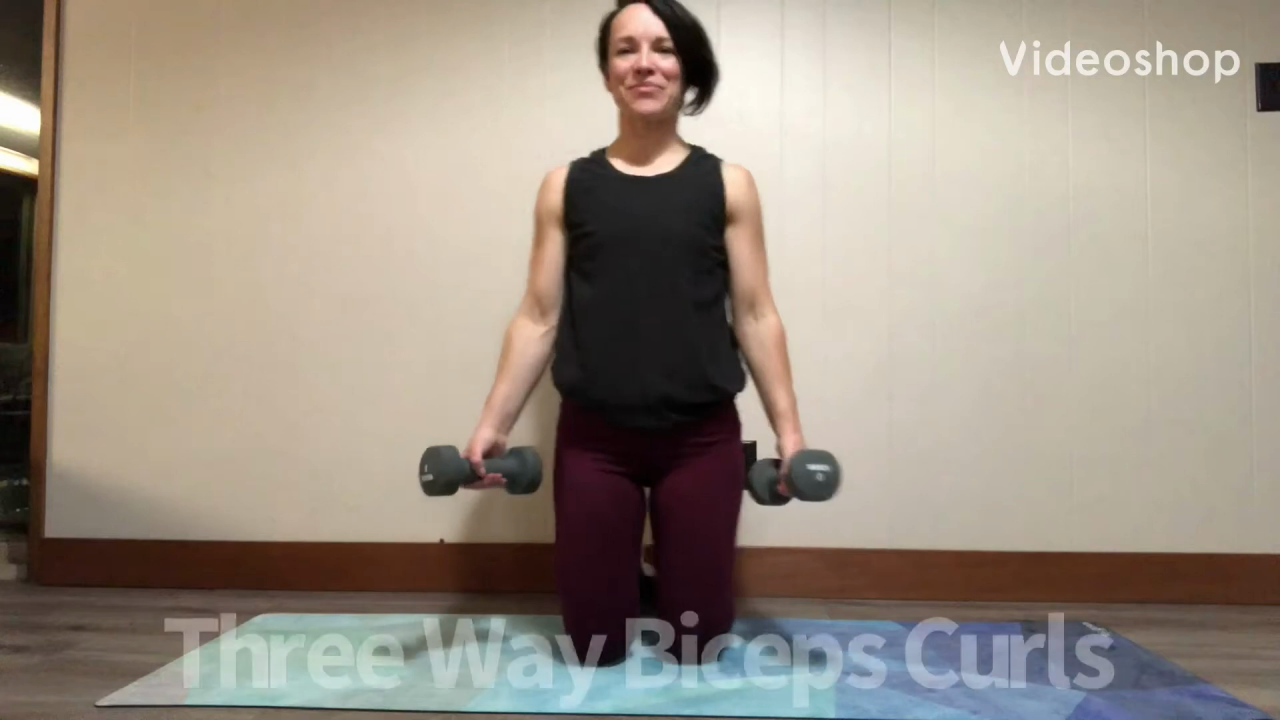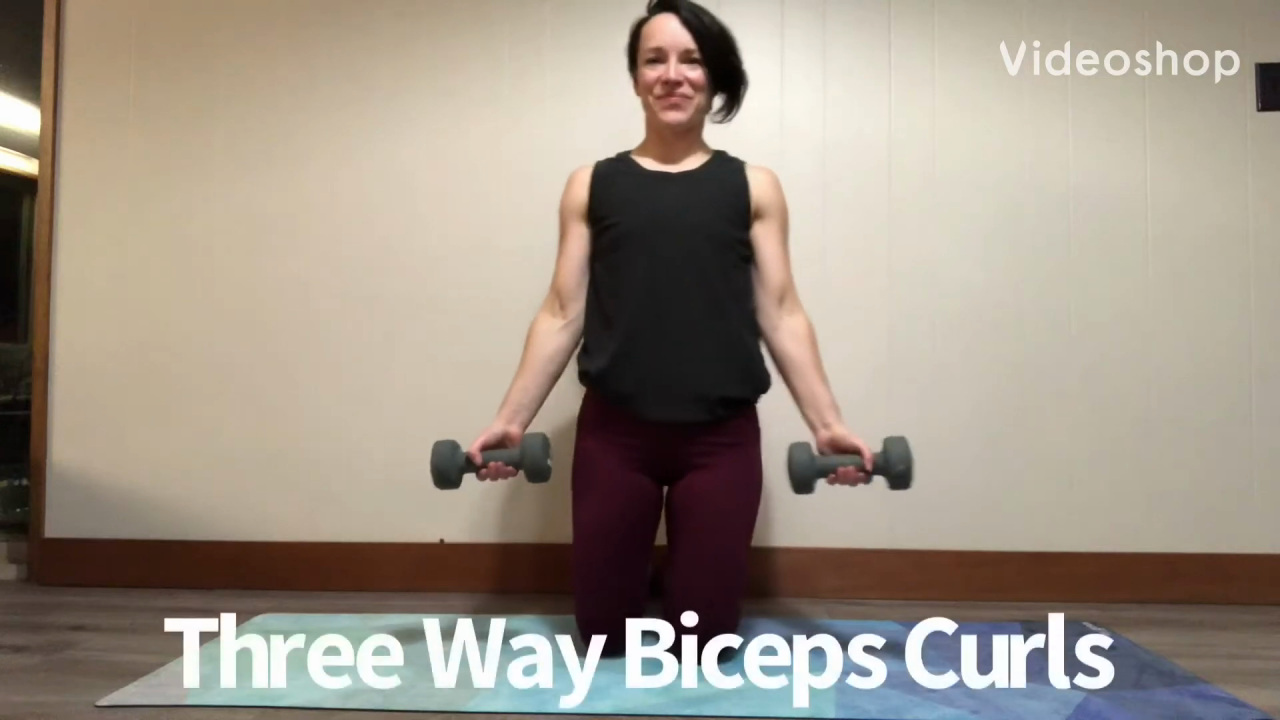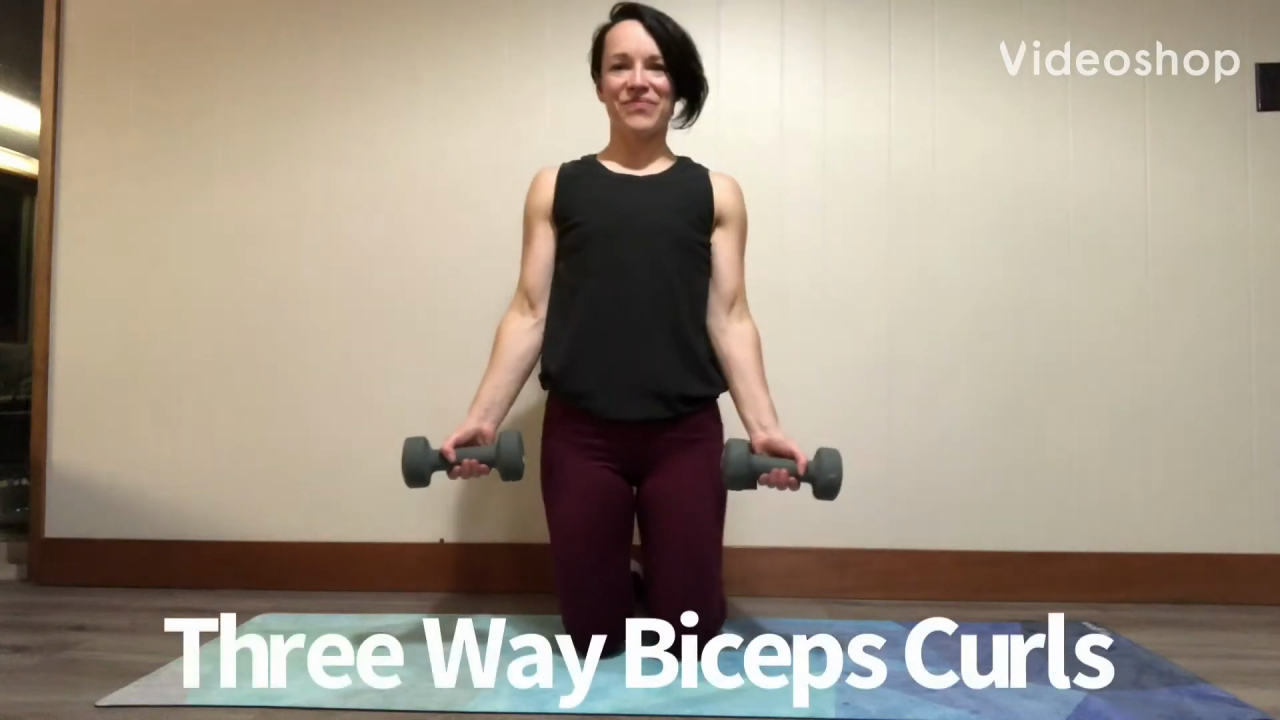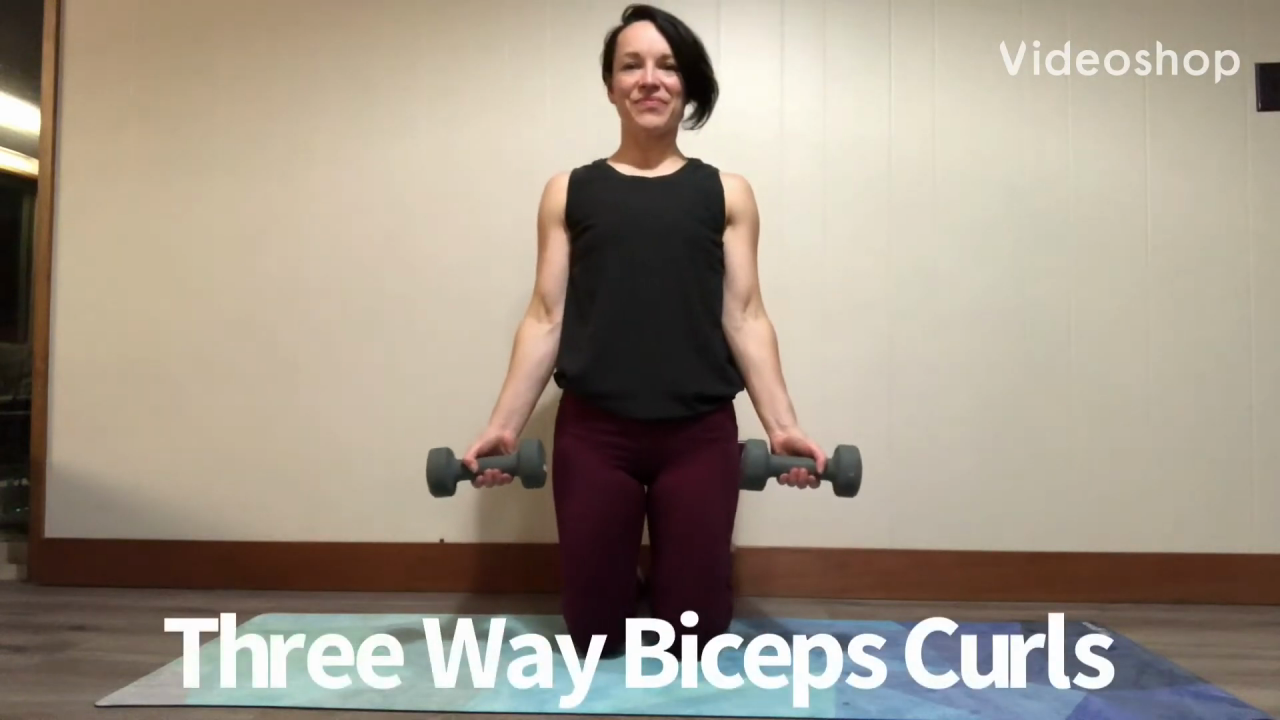
dt=0.5s
person 1, frame 1
left shoulder: (728, 185)
right shoulder: (566, 187)
left elbow: (755, 315)
right elbow: (539, 317)
left wrist: (788, 428)
right wrist: (493, 425)
left hip: (703, 437)
right hip: (593, 438)
left knee: (696, 636)
right knee: (597, 637)
left ankle: (666, 580)
right ankle: (631, 580)
person 1, frame 2
left shoulder: (753, 187)
right shoulder: (591, 186)
left elbow: (781, 313)
right elbow: (562, 314)
left wrist: (826, 423)
right wrist: (510, 420)
left hip: (722, 435)
right hip: (612, 431)
left knee: (705, 634)
right knee: (603, 632)
left ankle: (675, 581)
right ankle: (640, 580)
person 1, frame 3
left shoulder: (716, 193)
right shoulder: (556, 187)
left elbow: (730, 318)
right elbow: (529, 312)
left wrist: (763, 427)
right wrist: (481, 418)
left hip: (687, 434)
right hip: (580, 433)
left knee: (689, 632)
right knee: (593, 633)
left ankle: (657, 582)
right ankle: (622, 585)
person 1, frame 4
left shoulder: (727, 192)
right shoulder: (568, 192)
left elbow: (745, 316)
right elbow: (545, 318)
left wrist: (782, 425)
right wrist: (504, 426)
left hip: (700, 434)
right hip: (592, 432)
left knee: (695, 632)
right knee: (595, 633)
left ankle: (666, 589)
right ankle: (626, 586)
